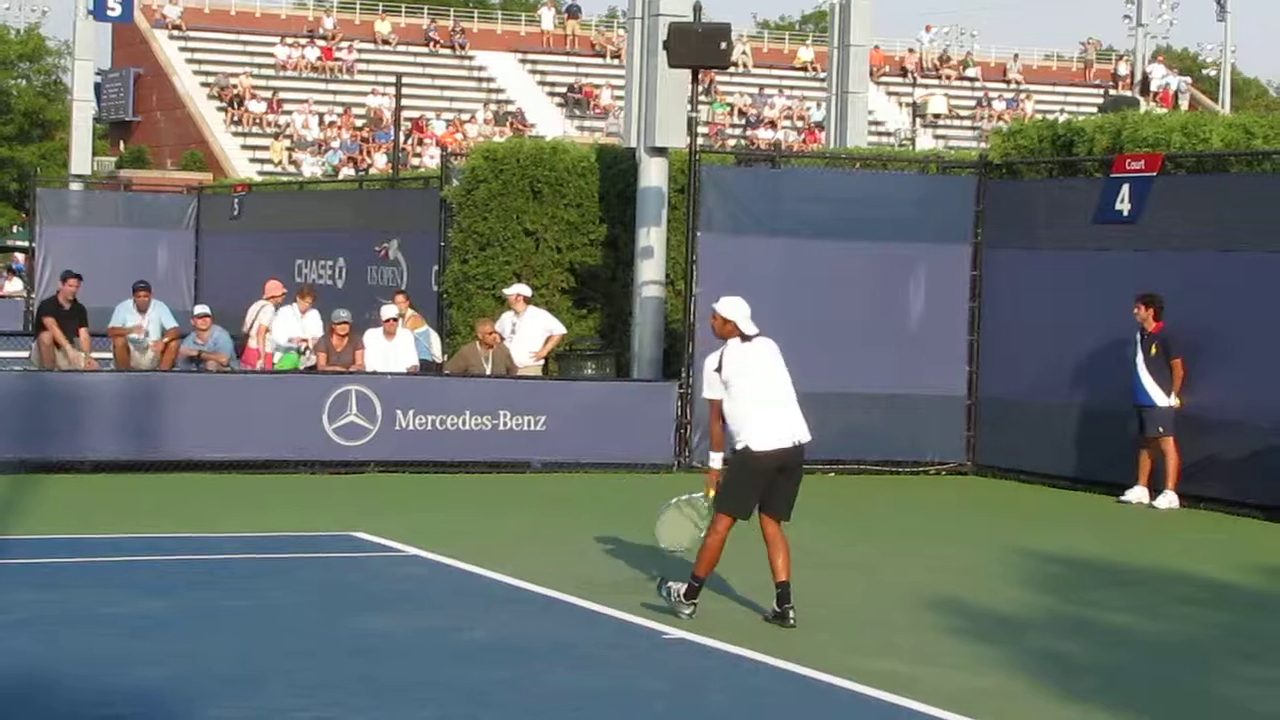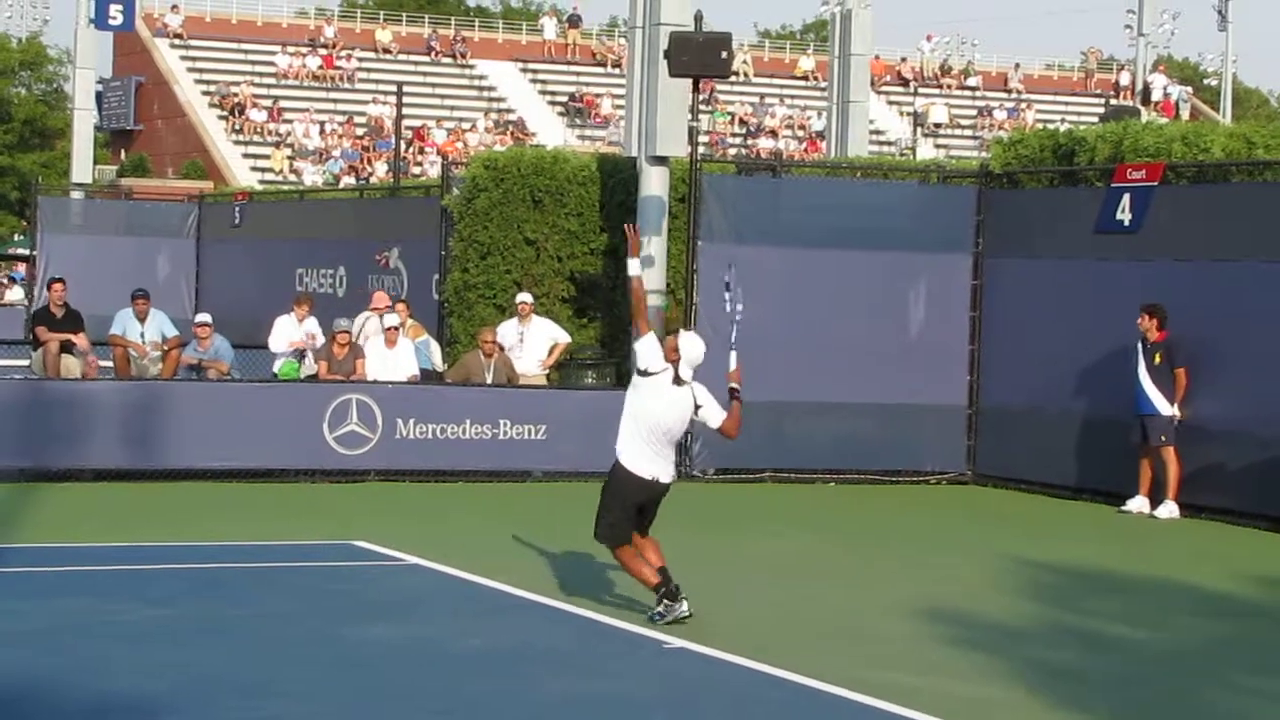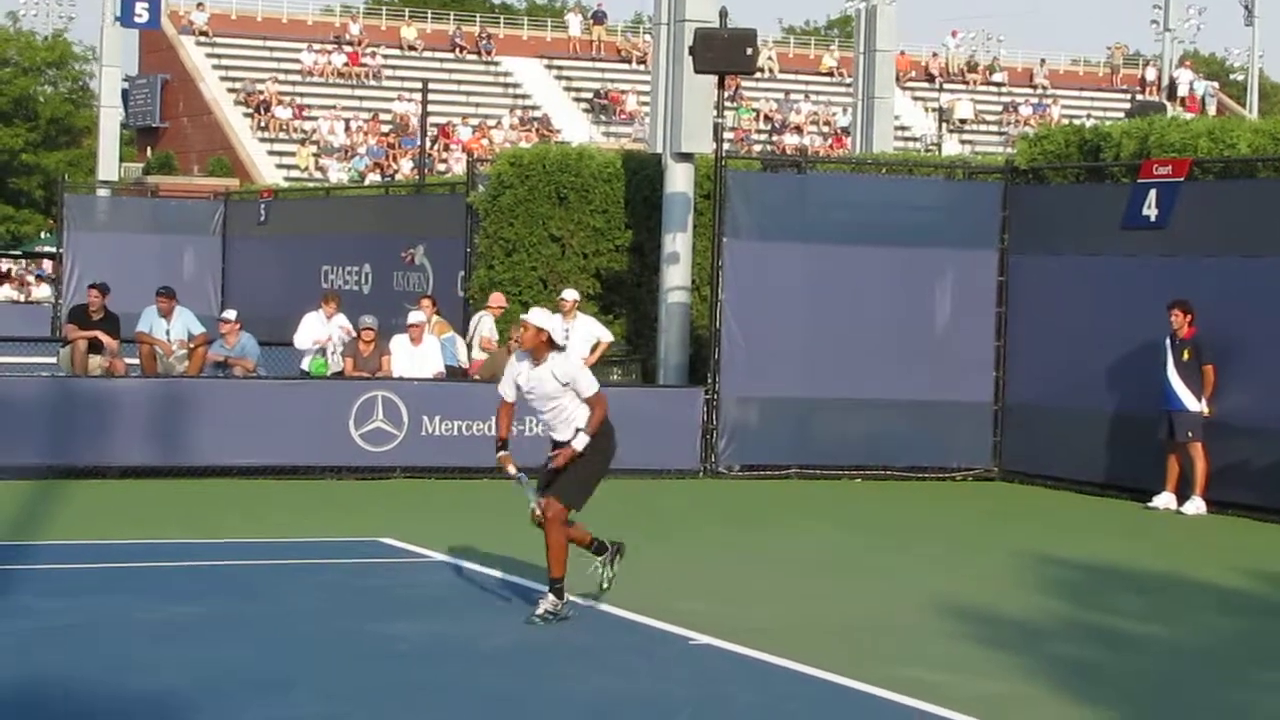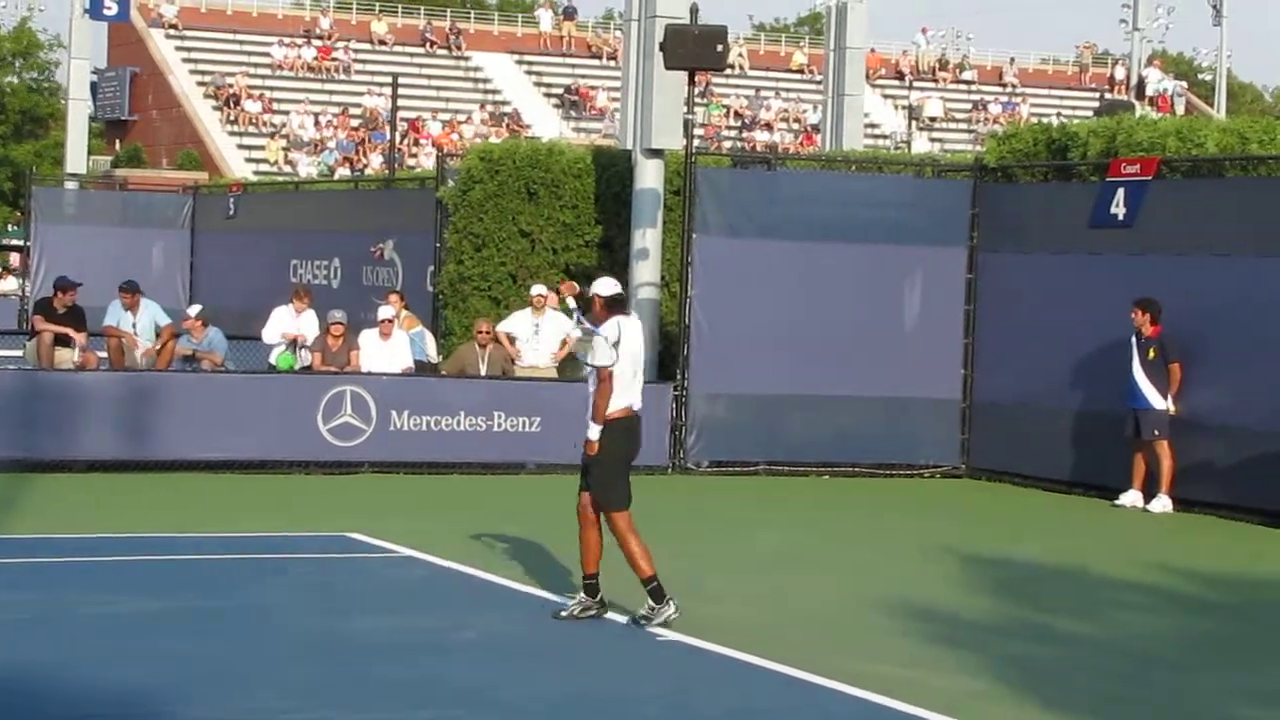
dt=1s
person 1, frame 1
left shoulder: (717, 361)
right shoulder: (769, 347)
left elbow: (717, 417)
left wrist: (715, 464)
left hip: (759, 450)
right hip: (793, 445)
left knee: (721, 522)
right knee: (771, 523)
left ankle: (688, 596)
right ankle: (784, 605)
person 1, frame 2
left shoulder: (651, 368)
right shoulder: (695, 394)
left elbow: (639, 313)
right elbow: (731, 431)
left wrist: (633, 260)
right wrist: (735, 390)
left hip: (628, 475)
right hip: (661, 480)
left knee: (619, 545)
right knee: (639, 535)
left ankle: (671, 598)
right ankle: (669, 591)
person 1, frame 3
left shoulder: (567, 365)
right shoulder: (518, 362)
left elbow: (600, 406)
right elbow: (506, 406)
left wrist: (574, 447)
right wrist: (502, 449)
left hip: (592, 443)
right hip: (563, 444)
left knee: (552, 513)
right knee: (545, 517)
left ankle: (556, 599)
right ankle: (604, 551)
person 1, frame 4
left shoulder: (605, 331)
right shoulder: (630, 322)
left elbow: (605, 385)
left wrist: (593, 433)
right wrist: (573, 297)
left hip: (612, 431)
right hip: (623, 427)
left knee: (619, 522)
right knee: (587, 509)
left ankle: (660, 601)
right ankle: (591, 596)
person 2, frame 1
left shoulder: (1164, 337)
right shoulder: (1140, 335)
left elbow: (1178, 370)
left wrist: (1173, 396)
right wrist: (1140, 393)
left hip: (1160, 401)
right hip: (1143, 400)
left knee: (1166, 444)
right knee: (1145, 444)
left ankle: (1170, 494)
right ankle: (1142, 489)
person 2, frame 2
left shoulder: (1167, 346)
right shoulder: (1141, 345)
left elbow: (1181, 378)
left wrist: (1175, 406)
right wrist: (1142, 402)
left hip: (1161, 410)
right hip: (1144, 409)
left knee: (1167, 453)
right knee: (1145, 453)
left ankle: (1170, 504)
right ankle: (1142, 499)
person 2, frame 3
left shoulder: (1196, 342)
right shoulder: (1169, 341)
left elbow: (1209, 373)
left wrist: (1203, 401)
right wrist: (1170, 396)
left hip: (1190, 406)
right hip: (1172, 405)
left knee: (1195, 449)
right knee: (1172, 449)
left ankle: (1197, 500)
right ankle: (1169, 495)
person 2, frame 4
left shoulder: (1161, 340)
right shoulder: (1135, 338)
left elbow: (1175, 371)
left wrist: (1169, 399)
right wrist: (1136, 395)
left hip: (1155, 404)
right hip: (1137, 403)
left knee: (1161, 447)
right knee: (1139, 447)
left ankle: (1164, 498)
right ankle: (1136, 493)
